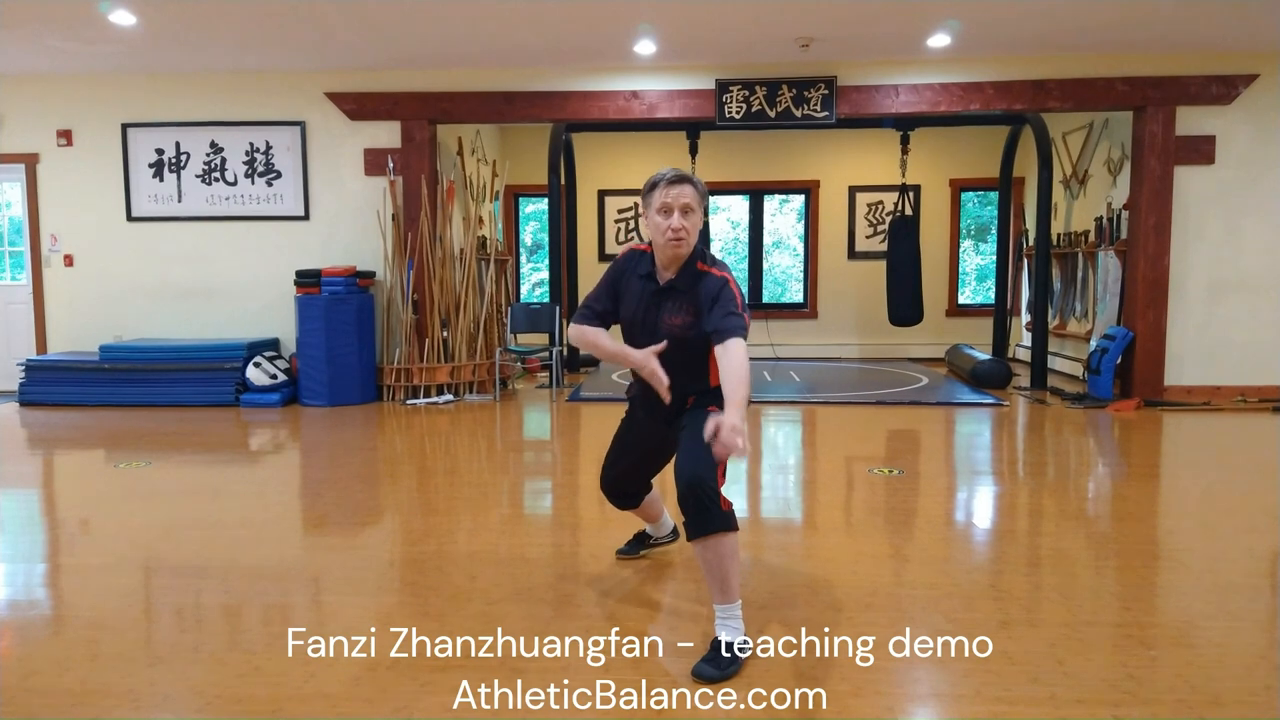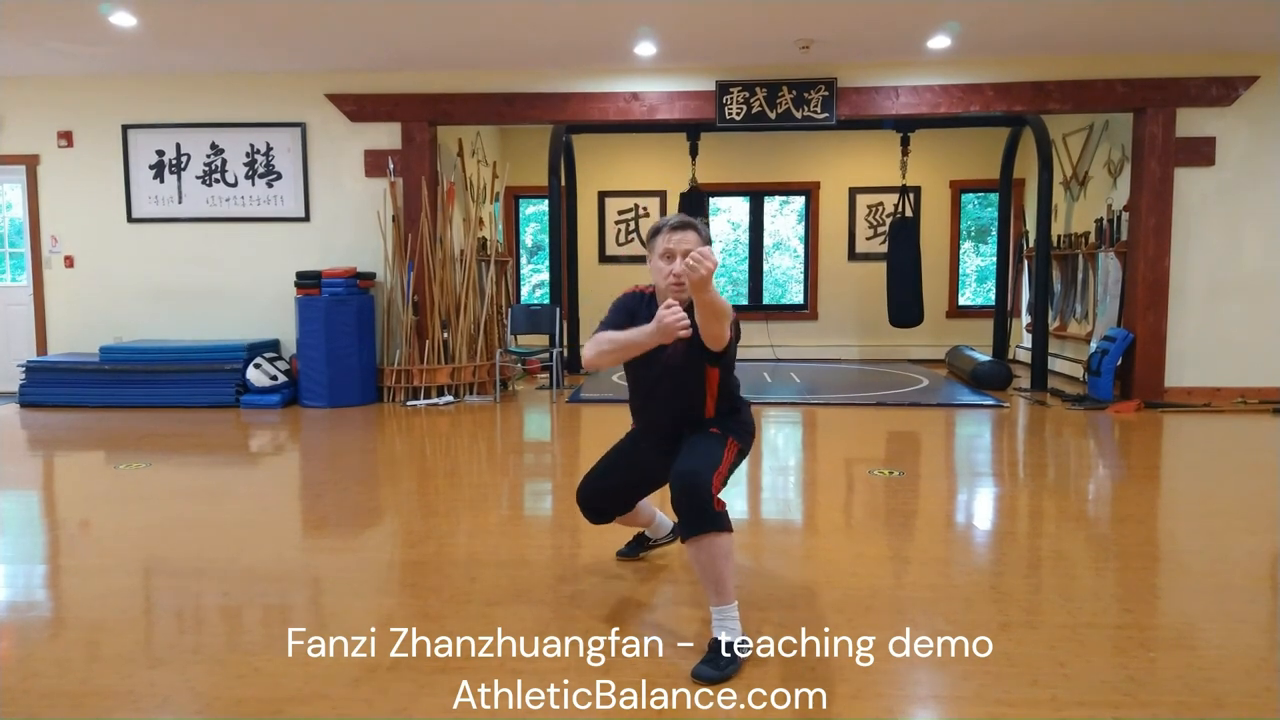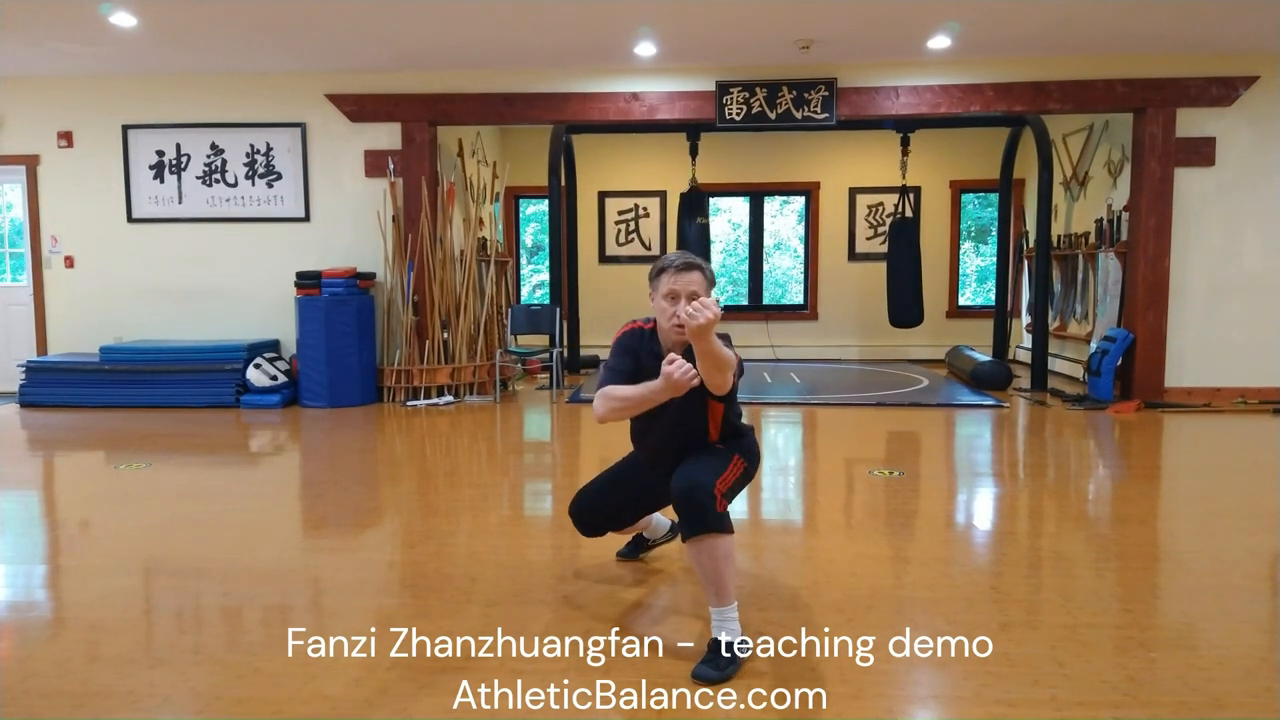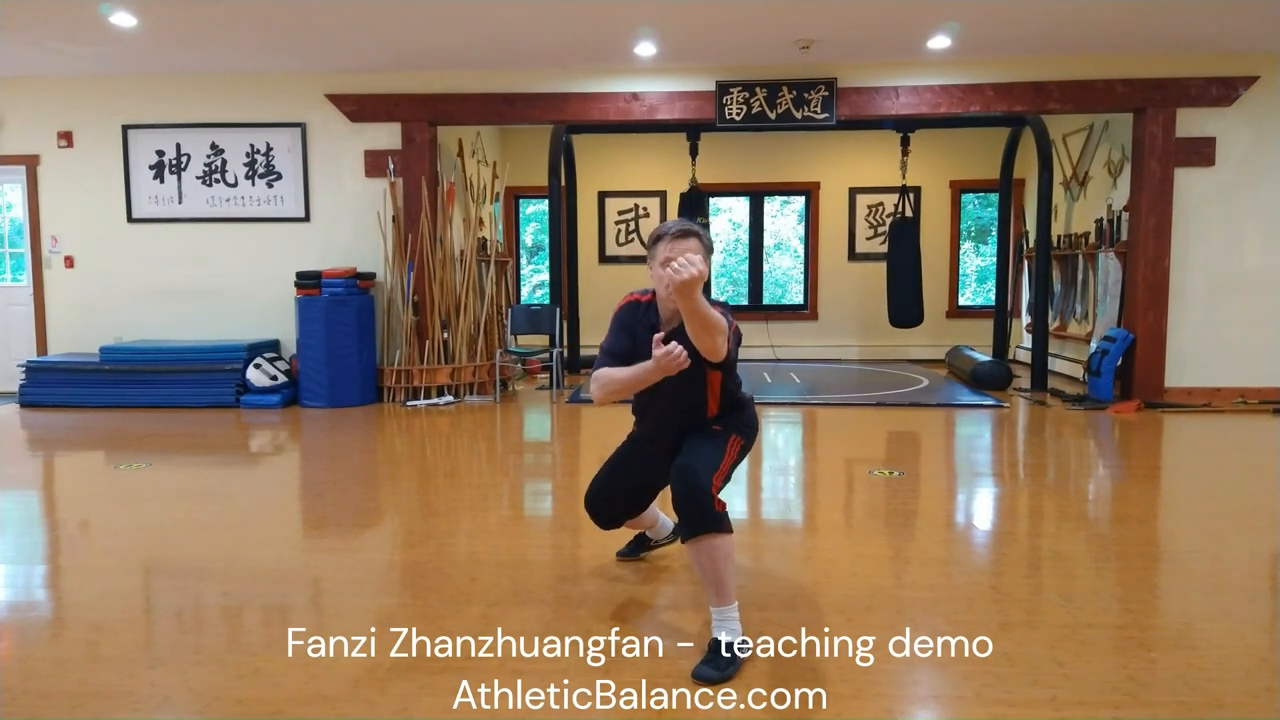
dt=0.5s
person 1, frame 1
left shoulder: (715, 281)
right shoulder: (628, 266)
left elbow: (733, 347)
right elbow: (579, 328)
left wrist: (734, 414)
right wrist: (633, 357)
left hip: (705, 401)
right hip: (650, 400)
left knee: (697, 486)
right knee: (618, 485)
left ankle: (731, 632)
right ankle: (660, 529)
person 1, frame 2
left shoulder: (710, 314)
right shoulder: (633, 305)
left elbow: (719, 326)
right elbow: (591, 355)
left wrist: (703, 290)
right wrist: (654, 332)
left hip: (716, 428)
right hip: (653, 432)
left knee: (692, 487)
right knee: (593, 500)
left ankle: (728, 634)
right ankle: (658, 529)
person 1, frame 3
left shoulder: (717, 351)
right shoulder: (633, 339)
left elbow: (720, 379)
right elbow: (603, 408)
left wrist: (704, 337)
right wrist: (664, 387)
left hip: (721, 452)
right hip: (657, 457)
left knee: (695, 491)
right knee: (586, 514)
left ankle: (728, 634)
right ankle: (657, 528)
person 1, frame 4
left shoulder: (716, 318)
right shoulder: (632, 312)
left elbow: (713, 343)
right elbow: (599, 389)
left wrist: (690, 296)
right wrist: (655, 368)
left hip: (720, 426)
right hip: (657, 431)
left knee: (692, 484)
right knee: (601, 505)
left ankle: (728, 633)
right ankle: (661, 529)
